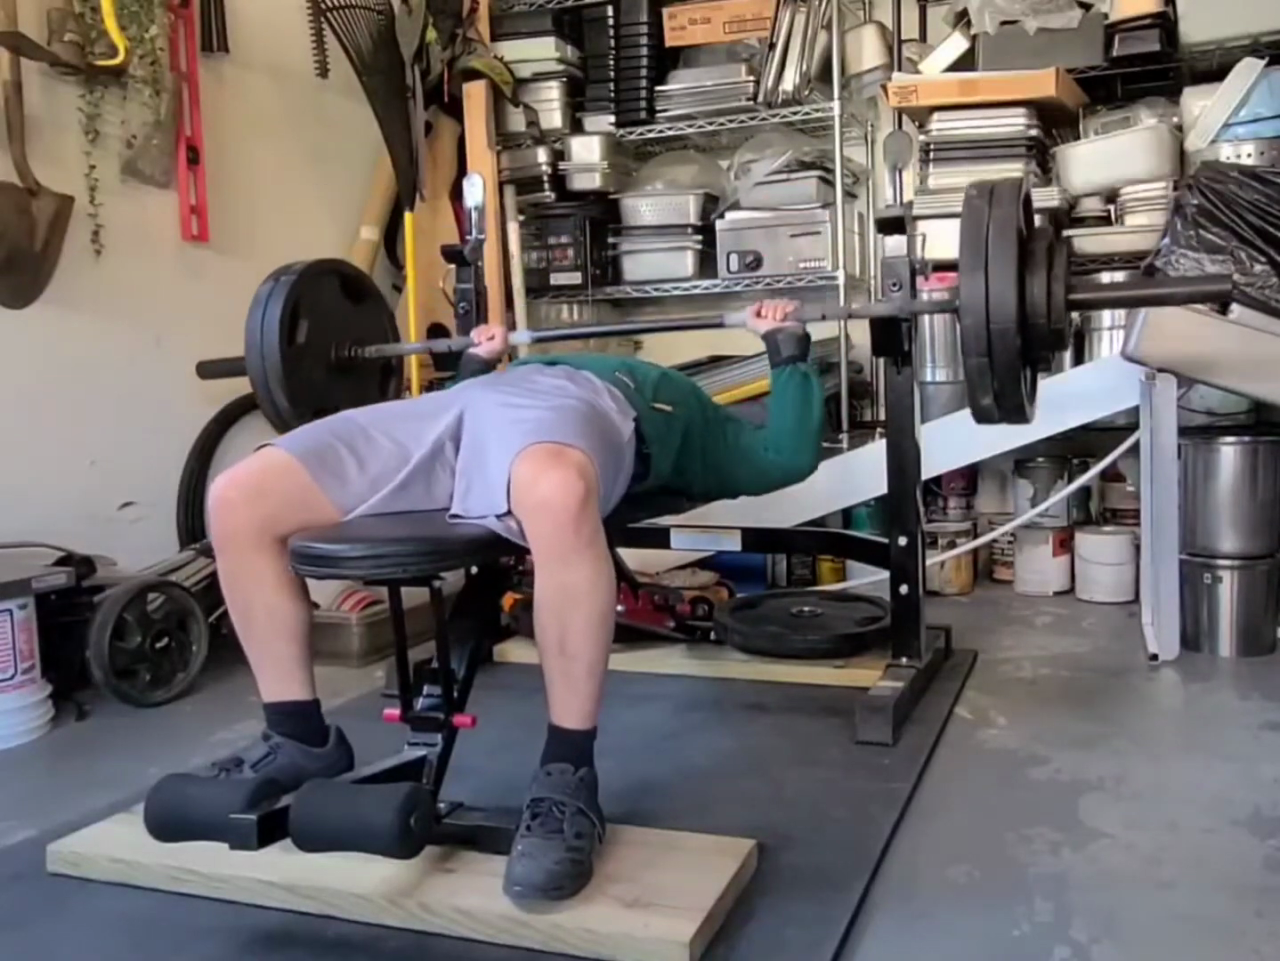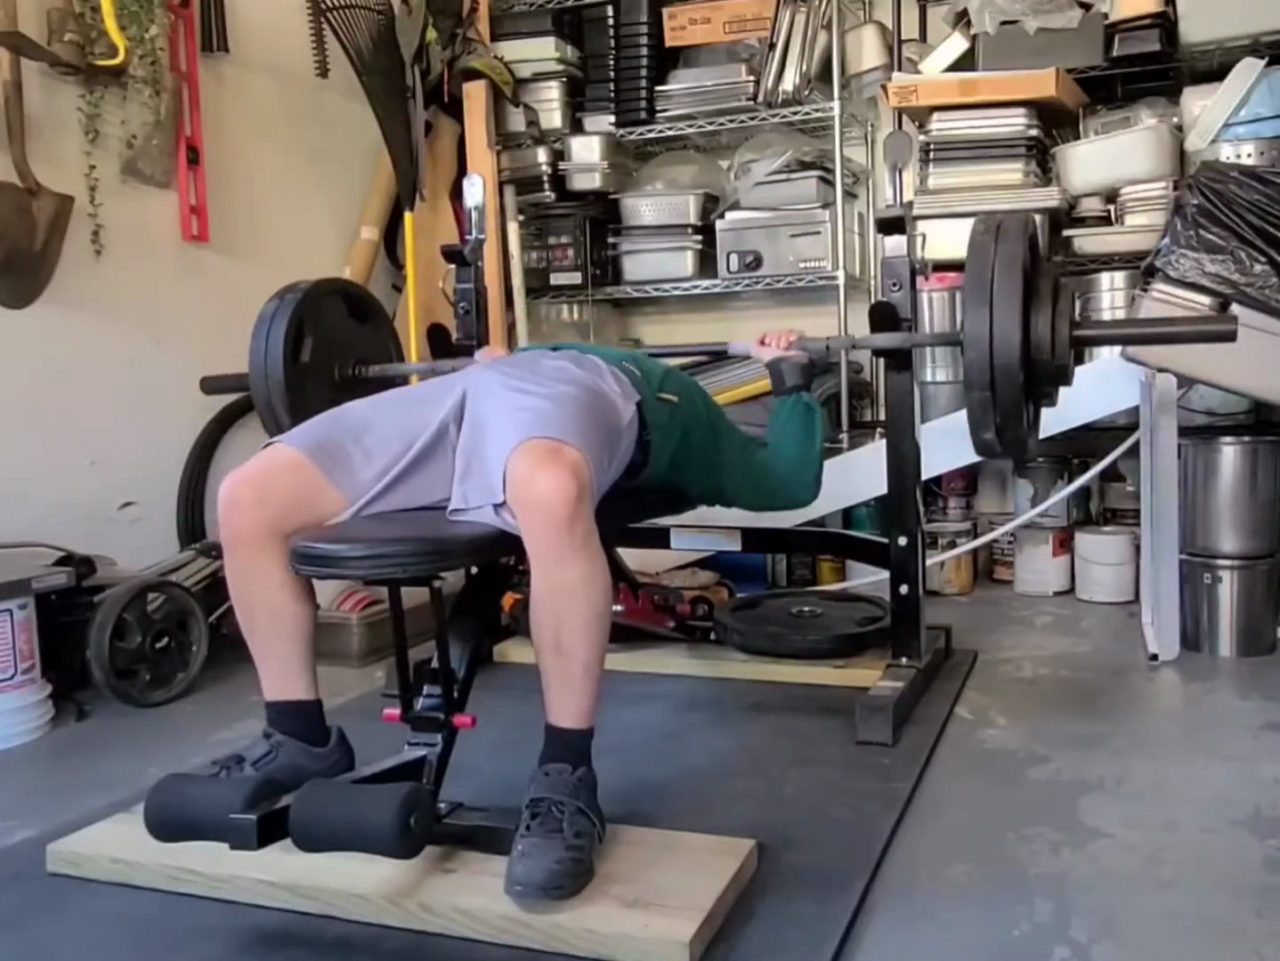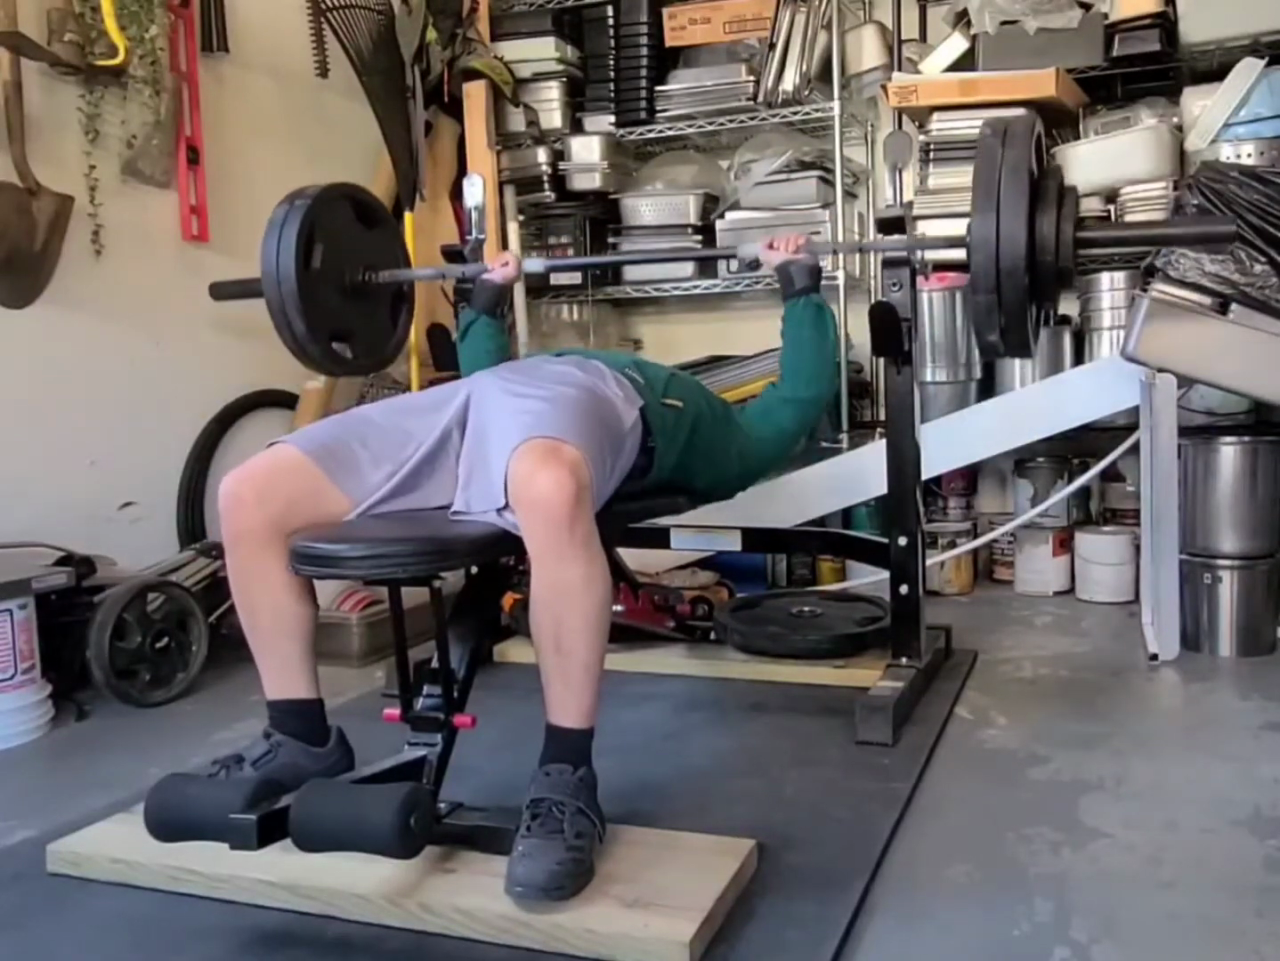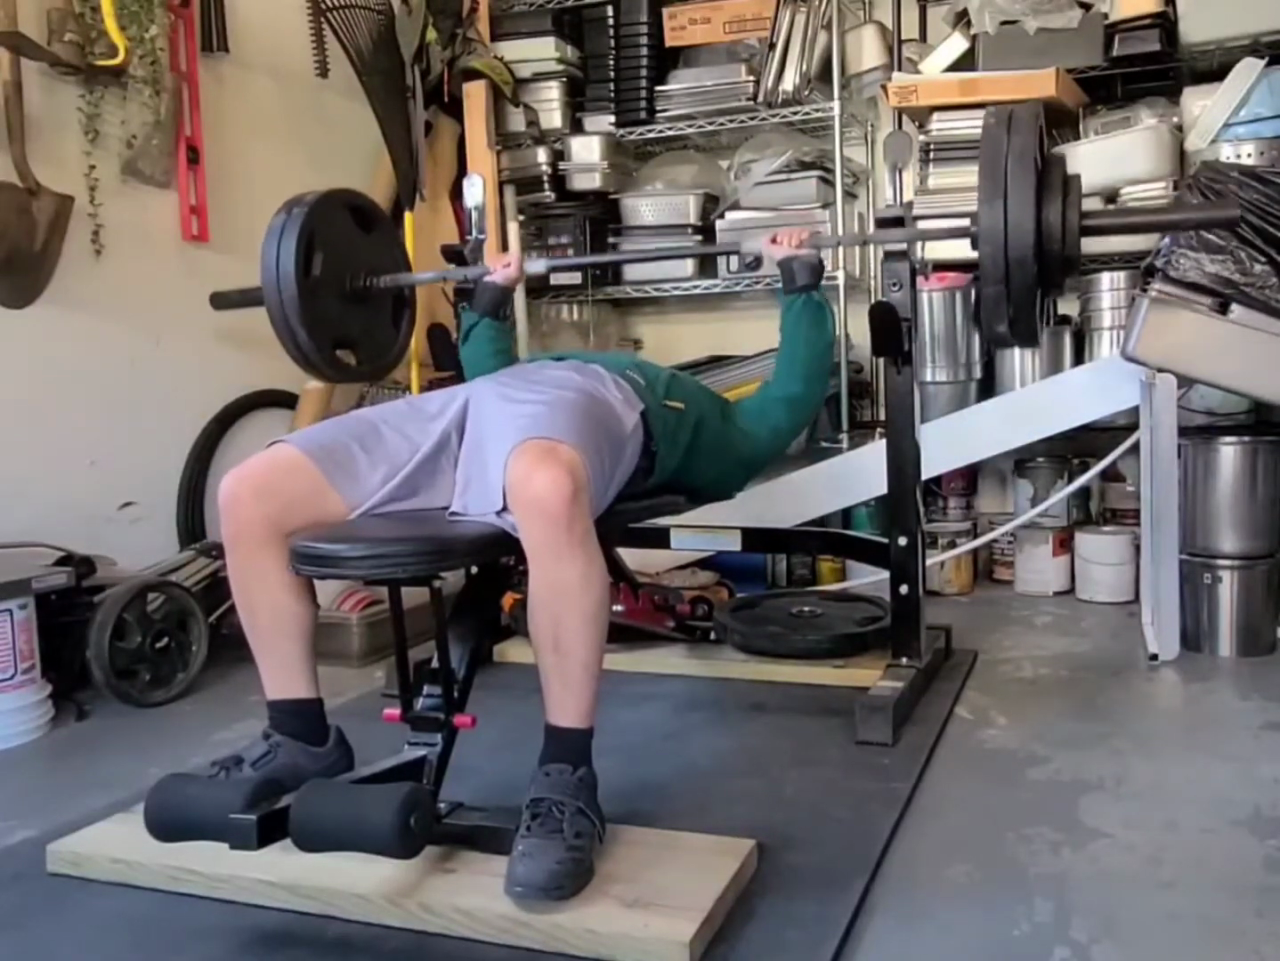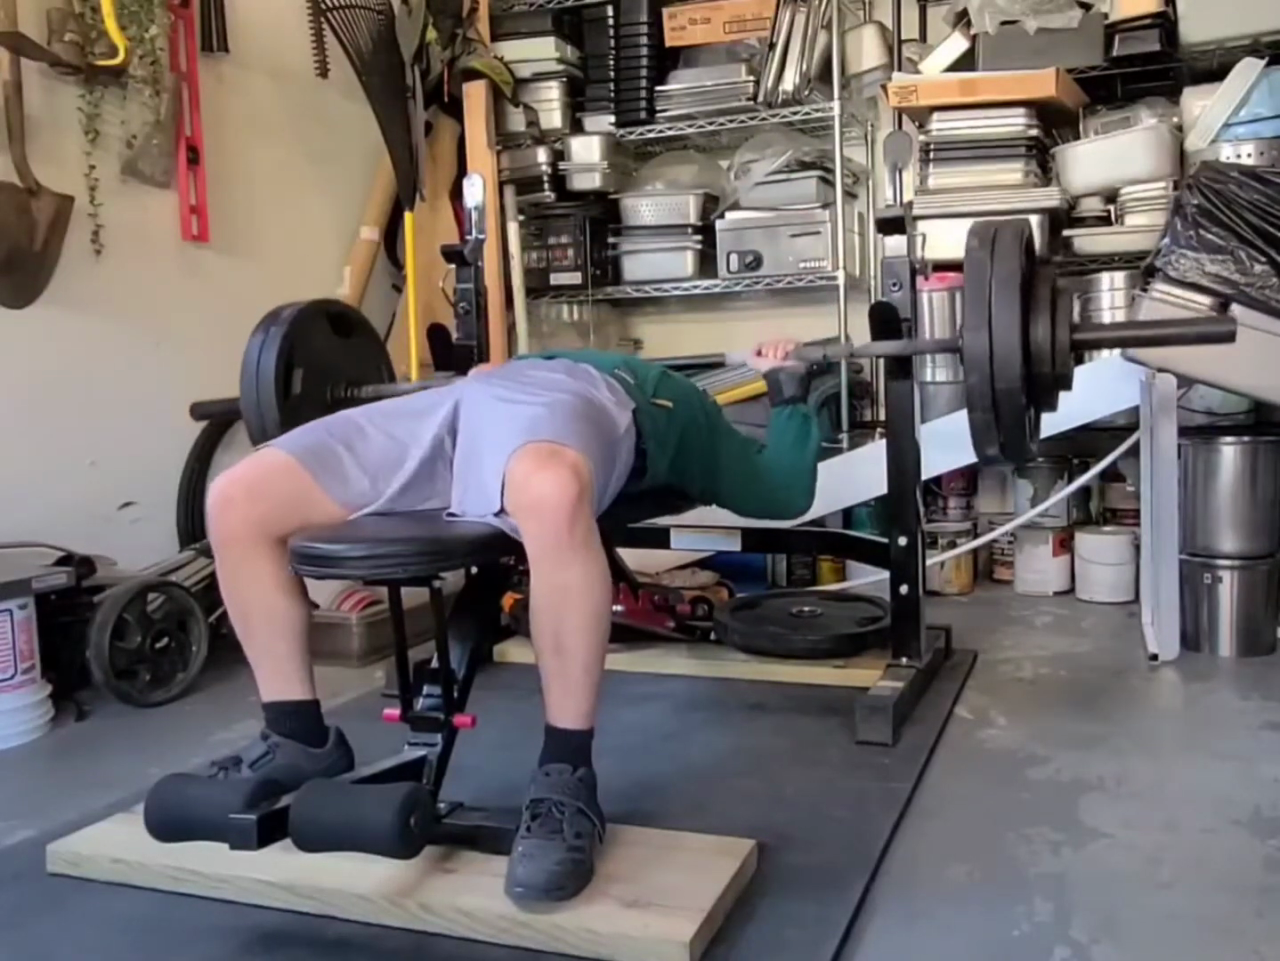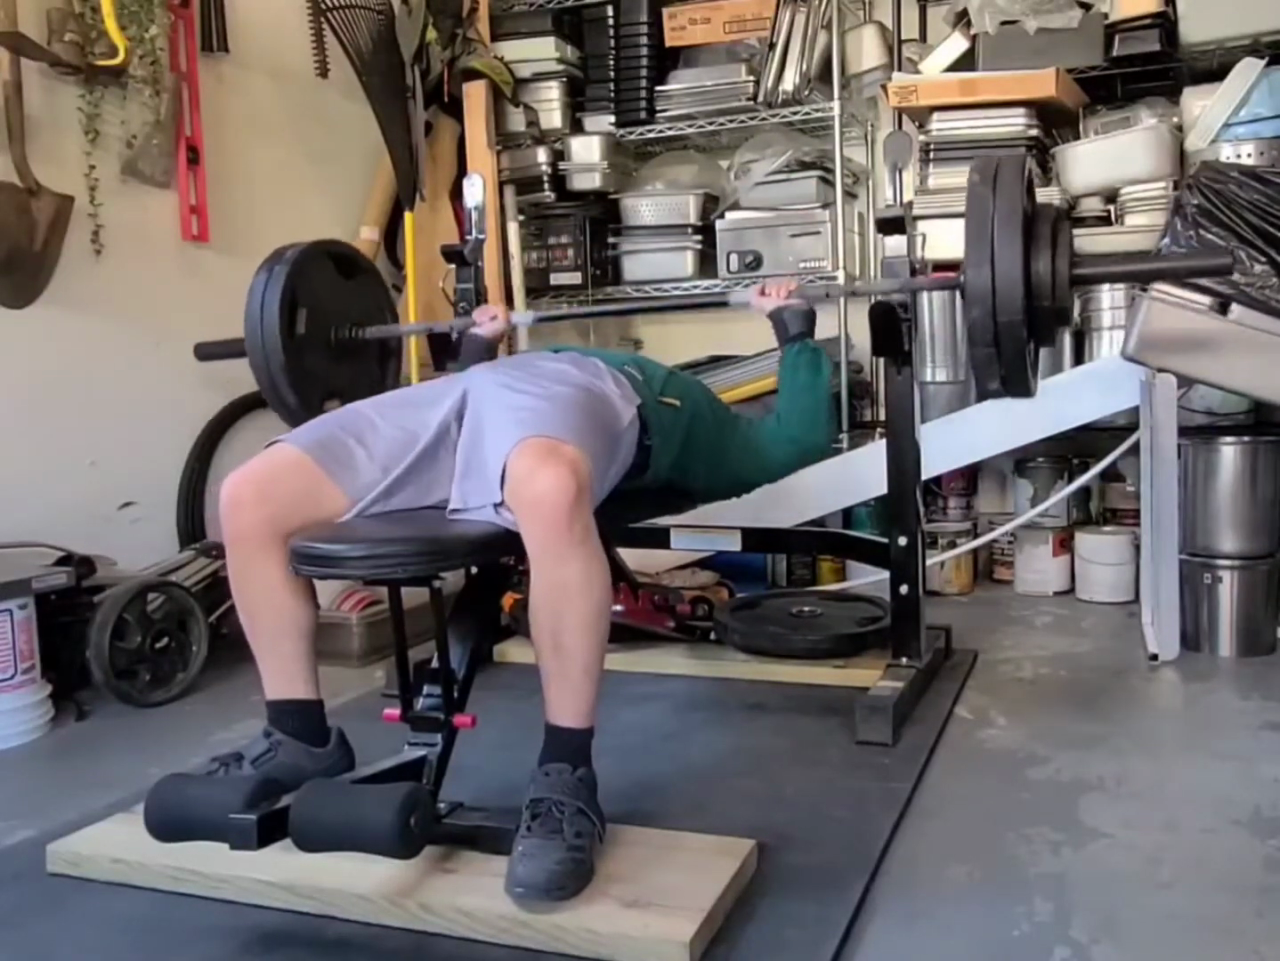
dt=0.4s
person 1, frame 1
left shoulder: (703, 426)
left elbow: (789, 455)
left wrist: (785, 346)
right wrist: (476, 365)
left knee: (557, 496)
right knee: (236, 503)
left ankle: (566, 783)
right ankle: (301, 742)
person 1, frame 2
left shoulder: (704, 430)
left elbow: (794, 479)
left wrist: (789, 379)
right wrist: (479, 370)
left knee: (549, 493)
right knee: (247, 497)
left ankle: (566, 781)
right ankle: (301, 741)
person 1, frame 3
left shoulder: (724, 436)
left elbow: (804, 400)
right elbow: (487, 373)
left wrist: (800, 287)
right wrist: (487, 299)
left knee: (550, 493)
right knee: (247, 496)
left ankle: (566, 780)
right ankle: (301, 742)
person 1, frame 4
left shoulder: (722, 436)
left elbow: (797, 395)
right elbow: (488, 372)
left wrist: (801, 278)
right wrist: (488, 299)
left knee: (547, 494)
right knee: (247, 497)
left ankle: (566, 780)
right ankle: (303, 741)
person 1, frame 5
left shoulder: (699, 426)
left elbow: (786, 492)
left wrist: (785, 387)
right wrist: (477, 380)
left knee: (551, 496)
right knee: (237, 502)
left ankle: (565, 781)
right ankle: (299, 742)
person 1, frame 6
left shoulder: (713, 429)
left elbow: (802, 440)
left wrist: (793, 332)
right wrist: (476, 349)
left knee: (549, 492)
right knee: (248, 497)
left ankle: (565, 781)
right ankle: (301, 741)
